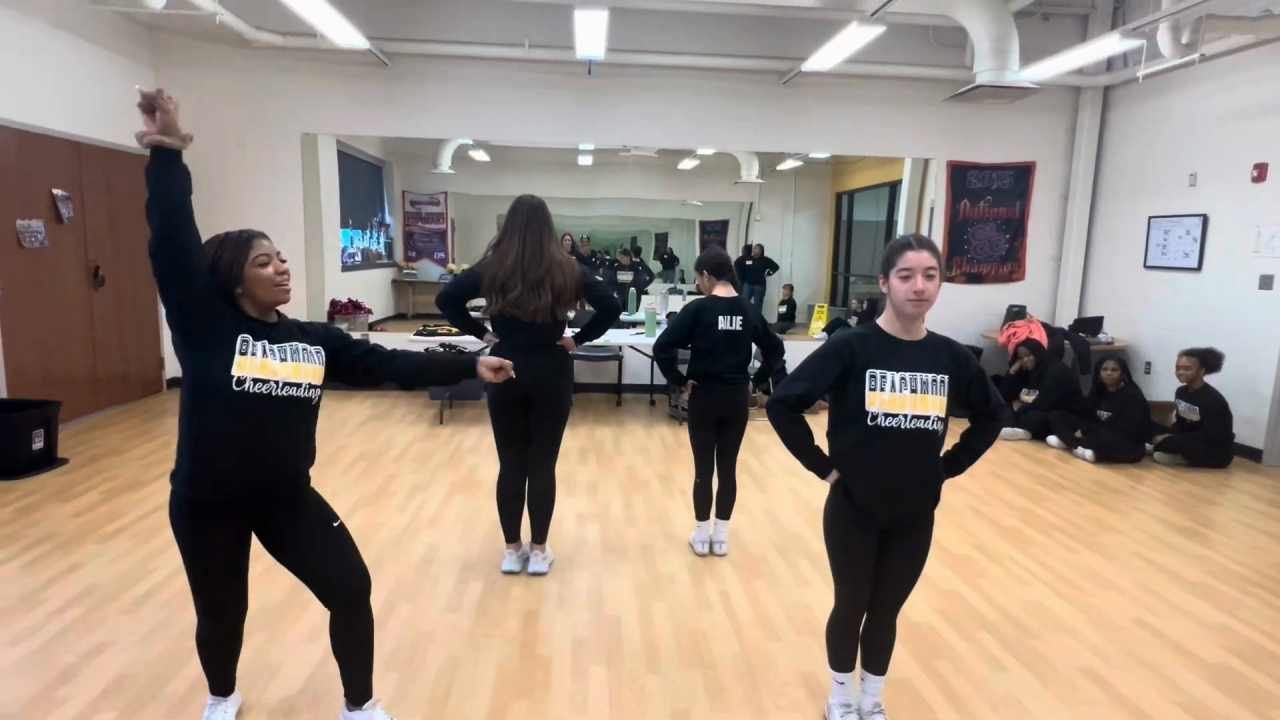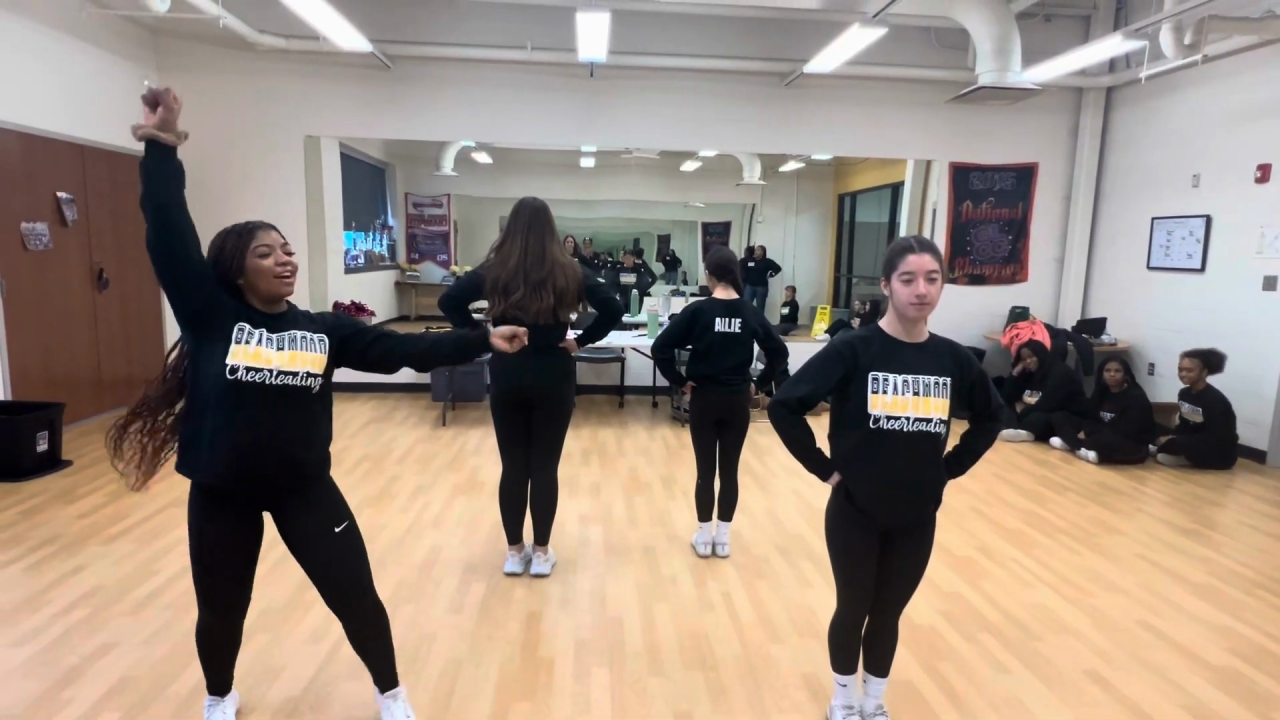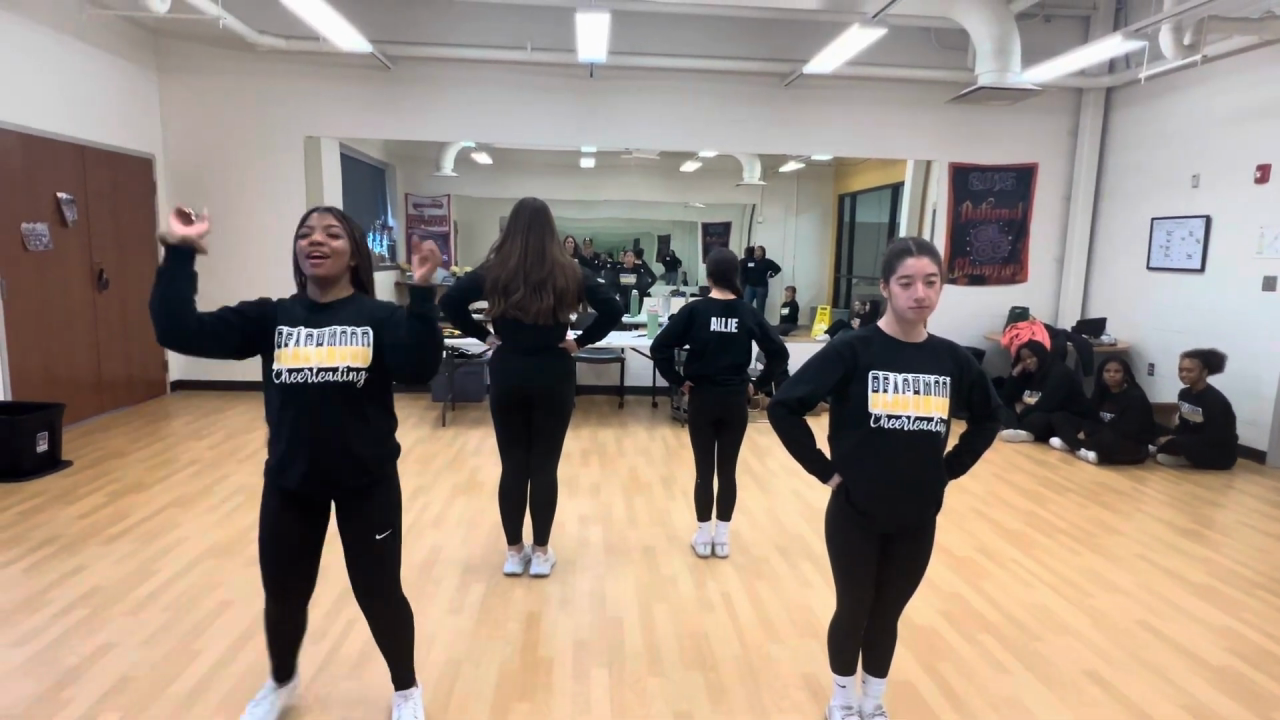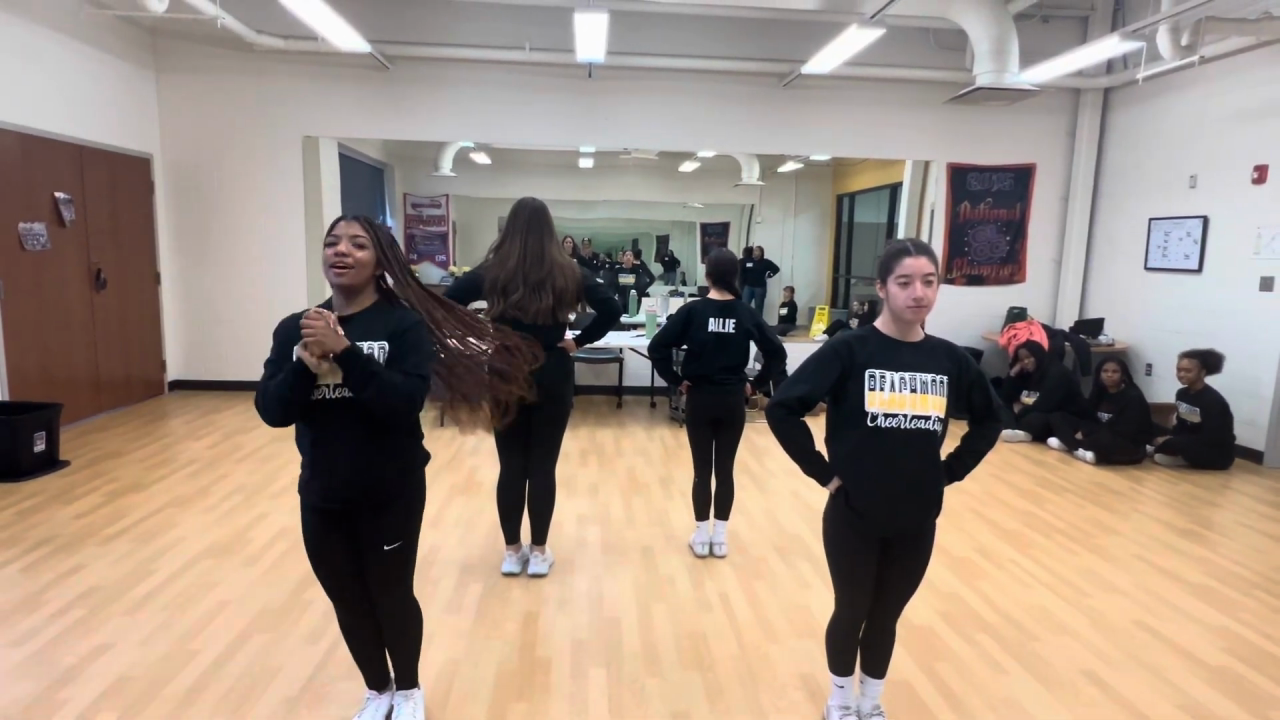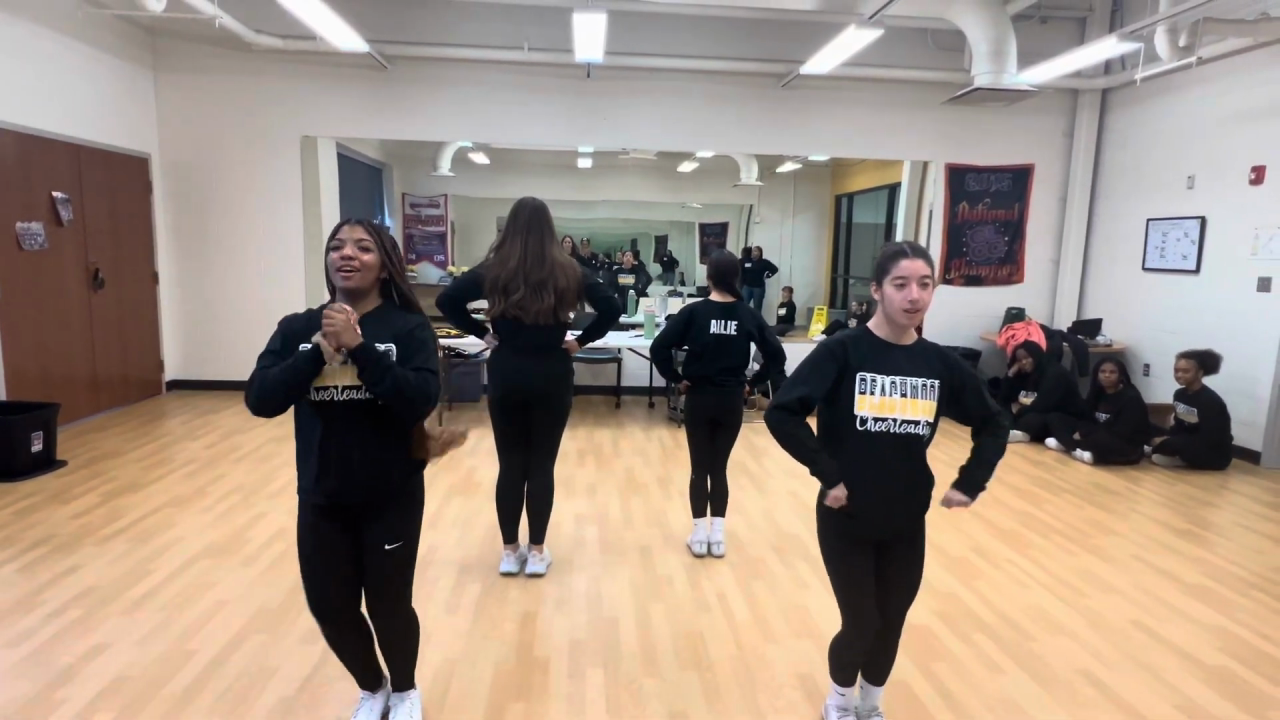
dt=0.3s
person 1, frame 1
left shoulder: (317, 341)
right shoulder: (207, 327)
left elbow: (393, 365)
right elbow: (174, 244)
left wrist: (470, 365)
right wrist: (167, 153)
left hip: (289, 499)
right hip: (207, 502)
left knee: (351, 592)
right knee: (220, 615)
person 1, frame 2
left shoulder: (329, 328)
right shoulder: (213, 316)
left elbow: (408, 351)
right elbow: (168, 239)
left wrist: (480, 340)
right wrist: (161, 150)
left hip: (305, 488)
right hip: (222, 493)
left knee: (355, 597)
right knee: (221, 608)
person 1, frame 3
left shoulder: (383, 318)
right shoulder: (267, 317)
left elbow: (418, 368)
right elbow: (179, 331)
left wrist: (422, 292)
right wrist: (178, 253)
left hip: (368, 483)
right hip: (290, 484)
left knee: (381, 595)
right knee: (285, 599)
person 1, frame 4
left shoulder: (404, 324)
right shoulder: (294, 329)
left elbow: (404, 399)
right elbow: (271, 409)
left wrist: (344, 353)
right wrist: (305, 362)
left hip: (391, 490)
right hip: (322, 494)
left knee: (391, 595)
right knee: (348, 600)
person 1, frame 5
left shoulder: (407, 328)
right shoulder: (297, 328)
left elbow: (421, 399)
right elbow: (260, 399)
left wrist: (359, 348)
right wrist: (318, 352)
left hip: (393, 494)
right hip: (322, 496)
left knee: (388, 603)
right knee: (331, 608)
person 2, frame 1
left shoulder: (951, 356)
right shoulder: (850, 347)
left elbow: (992, 416)
right elbow: (782, 403)
left wrist: (948, 466)
right wrist: (823, 465)
left hip: (915, 515)
right hip: (853, 510)
left knee: (886, 611)
right knee: (851, 606)
person 2, frame 2
left shoulder: (954, 358)
right shoulder: (852, 349)
left elbow: (989, 418)
right elbow: (783, 406)
left wrist: (949, 469)
right wrist: (824, 467)
left hip: (917, 517)
right hip: (855, 512)
left knee: (888, 613)
right knee: (853, 609)
person 2, frame 3
left shoulder: (953, 358)
right shoulder: (851, 350)
left elbow: (988, 418)
right elbow: (783, 407)
left wrist: (950, 469)
right wrist: (824, 468)
left hip: (918, 518)
right hip: (856, 513)
left knee: (888, 614)
right knee: (853, 610)
person 2, frame 4
left shoulder: (950, 359)
right shoulder: (848, 350)
left elbow: (989, 420)
right elbow: (781, 409)
left wrist: (951, 471)
right wrist: (822, 471)
left hip: (917, 520)
right hip: (854, 515)
left knee: (885, 617)
right knee: (851, 613)
person 2, frame 5
left shoulder: (941, 364)
right shoulder: (842, 351)
left elbow: (992, 425)
right elbow: (781, 413)
left wrist: (970, 483)
right wrist: (829, 474)
left hip: (906, 522)
right hip: (846, 519)
left knee: (889, 627)
right knee: (861, 627)
person 3, frame 1
left shoulder: (491, 269)
right shoulder: (566, 270)
left elbow: (446, 300)
right elbow: (611, 306)
left wrist: (480, 333)
right wrist: (578, 338)
right hip: (550, 373)
left knee: (510, 464)
right knee: (543, 465)
left ankle: (512, 550)
right ankle: (538, 550)
person 3, frame 2
left shoulder: (494, 271)
right shoulder: (568, 272)
left elbow: (449, 301)
right elbow: (613, 309)
right wrist: (581, 340)
left hip: (507, 375)
right hip: (552, 376)
left knee: (512, 465)
right knee: (545, 466)
left ankle: (514, 551)
right ankle: (541, 552)
person 3, frame 3
left shoulder: (493, 271)
right shoulder: (568, 272)
left elbow: (448, 302)
right elbow: (613, 309)
left wrist: (483, 335)
right wrist: (580, 341)
left hip: (507, 375)
right hip: (553, 377)
left knee: (511, 466)
right knee: (545, 467)
left ankle: (514, 551)
right ankle: (540, 551)
person 3, frame 4
left shoulder: (493, 271)
right shoulder: (567, 272)
left elbow: (448, 301)
right elbow: (611, 309)
right wrist: (579, 340)
right hip: (551, 377)
left knee: (511, 466)
right knee: (543, 466)
left ankle: (512, 551)
right ankle: (539, 552)
person 3, frame 5
left shoulder: (493, 270)
right shoulder: (567, 271)
left elbow: (446, 300)
right elbow: (611, 307)
left wrist: (482, 333)
right wrist: (582, 339)
left hip: (505, 376)
right hip: (551, 376)
left knee: (510, 465)
right knee: (542, 465)
left ankle: (510, 551)
right ankle: (536, 552)
person 4, frame 1
left shoulder: (698, 309)
right shoulder: (748, 310)
left elbow: (662, 347)
right elbow: (775, 349)
left wrist: (680, 380)
right wrist: (756, 380)
left hip: (705, 396)
right hip: (738, 398)
left knee: (703, 469)
right knee: (728, 468)
left ankle: (702, 535)
right ankle: (721, 535)
person 4, frame 2
left shoulder: (697, 311)
right shoulder: (750, 313)
left elbow: (661, 348)
right elbow: (779, 352)
left wrist: (680, 381)
right wrist: (759, 383)
left hip: (704, 399)
right hip: (738, 400)
left knee: (706, 470)
right knee: (730, 470)
left ankle: (704, 537)
right ankle: (723, 538)
person 4, frame 3
left shoulder: (694, 311)
right shoulder: (748, 313)
left elbow: (659, 347)
right elbow: (779, 353)
left wrist: (677, 381)
right wrist: (758, 384)
left hip: (702, 399)
right hip: (736, 400)
left knee: (704, 470)
right knee: (727, 470)
left ankle: (703, 536)
right ankle: (722, 537)
person 4, frame 4
left shoulder: (692, 311)
right shoulder: (747, 313)
left elbow: (657, 348)
right elbow: (777, 353)
left wrist: (676, 380)
right wrist: (755, 384)
left hip: (699, 399)
right hip: (733, 401)
left knee: (702, 469)
right knee: (725, 469)
left ankle: (702, 536)
right ankle: (720, 537)
person 4, frame 5
left shoulder: (693, 313)
right shoulder: (749, 315)
left elbow: (659, 349)
right elbow: (776, 356)
left wrist: (676, 379)
right wrist: (752, 382)
left hip: (698, 399)
right hip: (732, 401)
left knee: (699, 469)
right knee: (719, 468)
left ankle: (700, 535)
right ankle: (717, 535)
